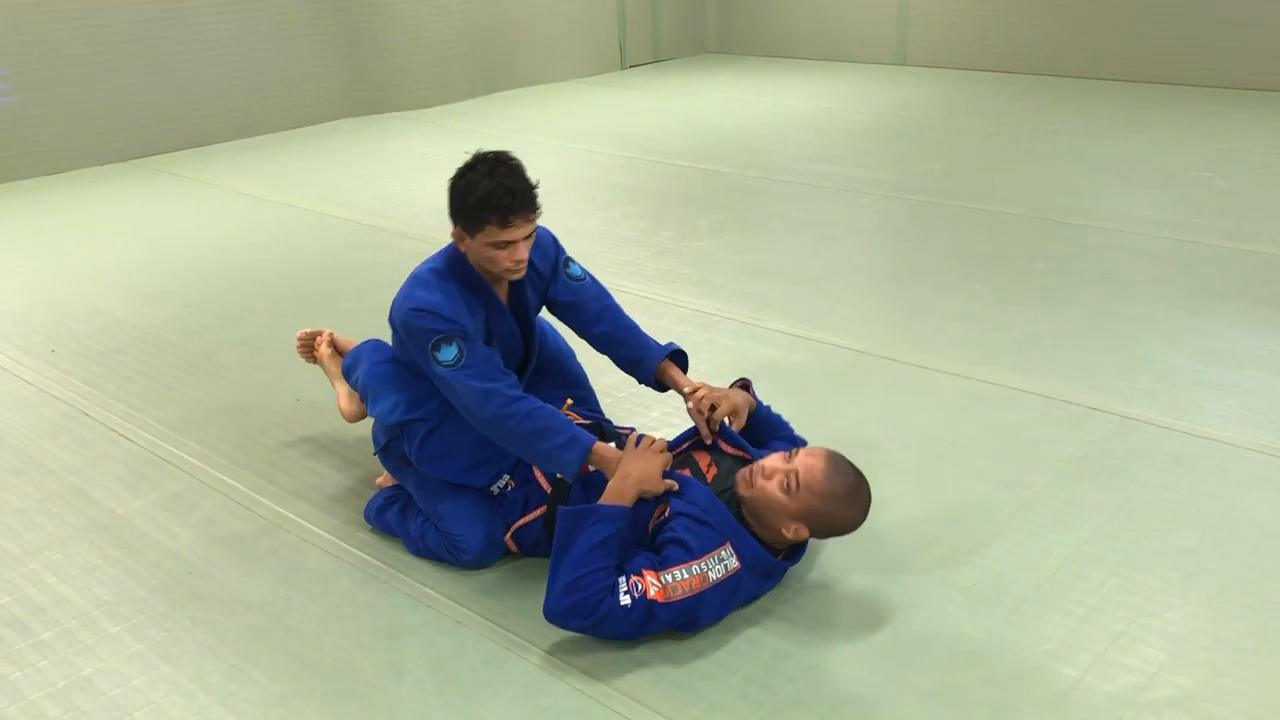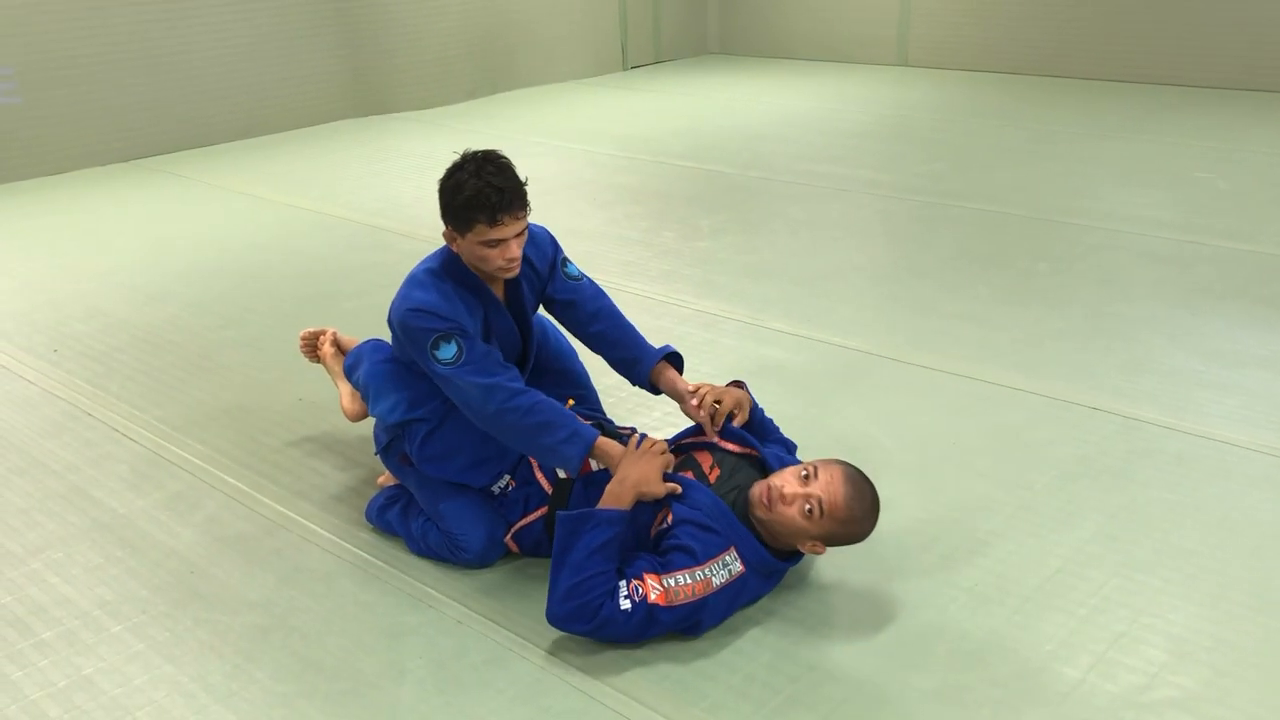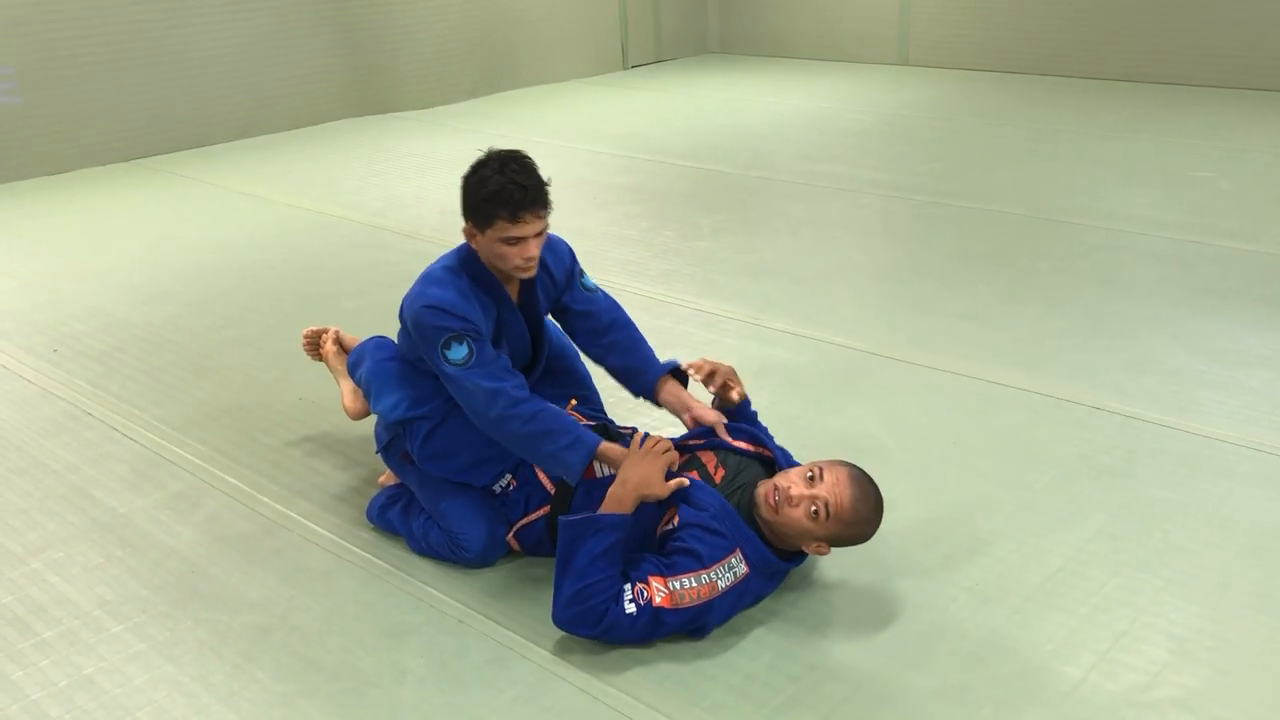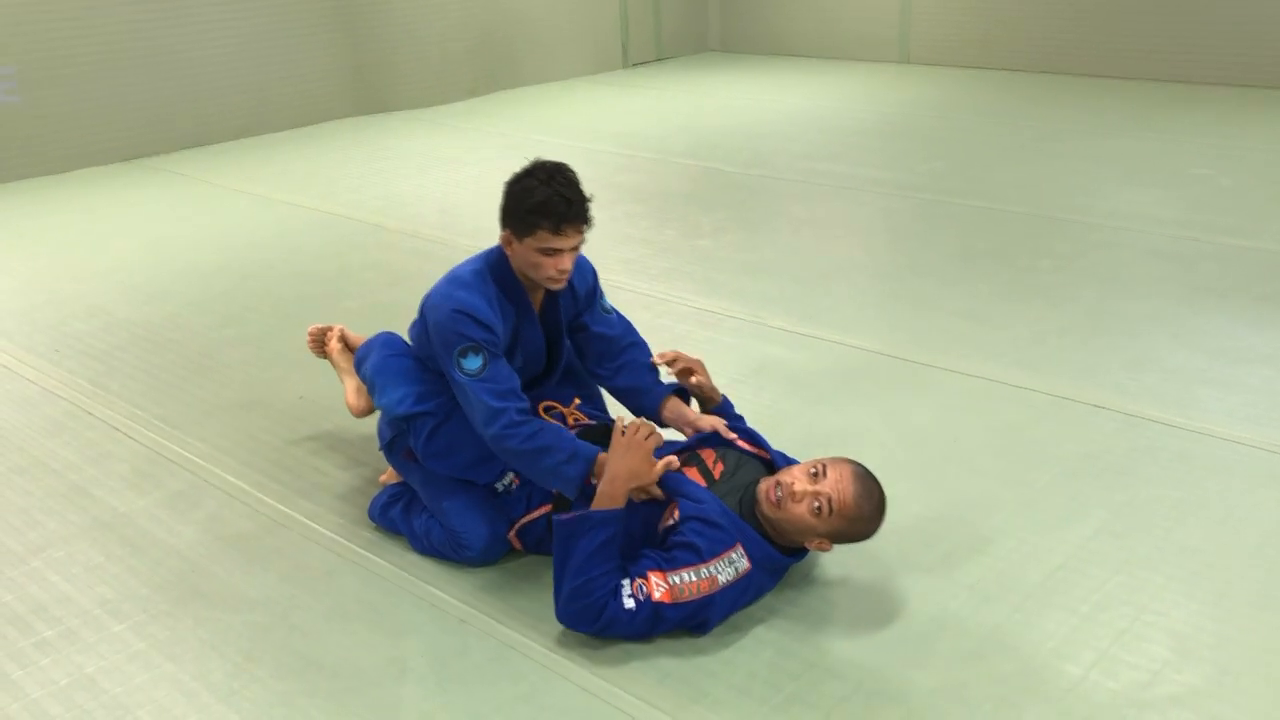
dt=0.2s
person 1, frame 1
left shoulder: (711, 560)
left elbow: (578, 605)
right elbow: (778, 437)
left wrist: (622, 489)
right wrist: (743, 400)
left hip: (528, 492)
left ankle: (360, 368)
right ankle: (361, 370)
person 1, frame 2
left shoulder: (716, 561)
right shoulder: (770, 467)
left elbow: (580, 610)
right elbow: (772, 442)
left wrist: (621, 492)
right wrist: (740, 400)
left hip: (527, 494)
left knee: (405, 391)
left ankle: (361, 365)
right ankle: (361, 367)
person 1, frame 3
left shoulder: (721, 563)
right shoulder: (771, 465)
left elbow: (587, 611)
right elbow: (745, 434)
left wrist: (623, 494)
right wrist: (734, 394)
left hip: (531, 494)
right hip: (584, 434)
right ankle: (367, 368)
person 1, frame 4
left shoulder: (723, 559)
right shoulder: (773, 469)
left elbow: (589, 607)
left wrist: (615, 485)
right wrist: (710, 395)
left hip: (536, 490)
right hip: (579, 434)
left ankle: (371, 360)
right ankle: (371, 365)
person 2, frame 1
left shoulder: (536, 250)
right shoulder: (425, 308)
left elbow: (598, 316)
right elbow: (498, 408)
left wrist: (679, 380)
right wrist: (605, 459)
right hip: (436, 425)
right knee: (476, 545)
right ankle: (412, 482)
person 2, frame 2
left shoulder: (534, 247)
right shoulder: (423, 308)
left elbow: (595, 316)
right elbow: (503, 403)
left wrist: (676, 386)
right wrist: (609, 453)
right hip: (436, 425)
right knee: (477, 544)
right ankle: (412, 479)
person 2, frame 3
left shoulder: (550, 256)
right shoulder: (437, 306)
left elbow: (606, 329)
right elbow: (505, 409)
left wrist: (679, 400)
right wrist: (612, 457)
right hip: (438, 424)
right knee: (478, 542)
right ankle: (414, 477)
person 2, frame 4
left shoulder: (572, 273)
right shoulder: (461, 309)
left elbow: (617, 352)
right elbow: (505, 427)
left wrist: (681, 416)
right wrist: (608, 468)
right hip: (441, 422)
right knee: (479, 541)
right ankle: (415, 475)
